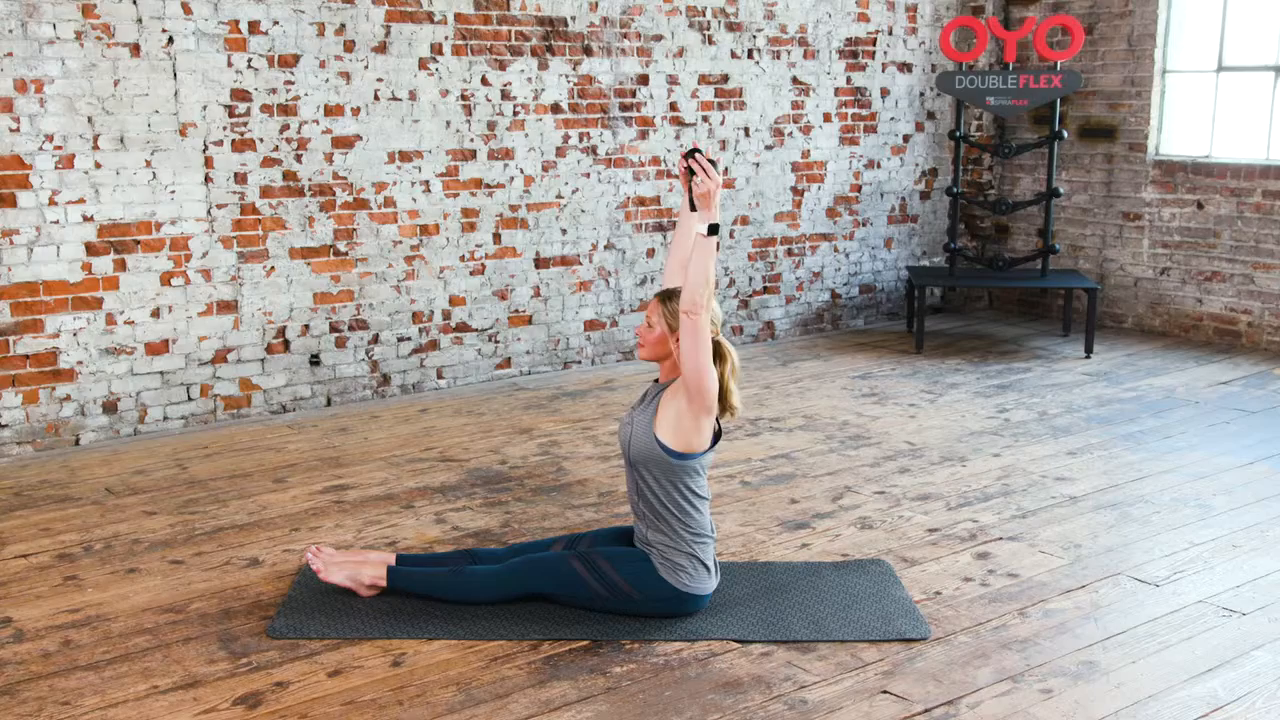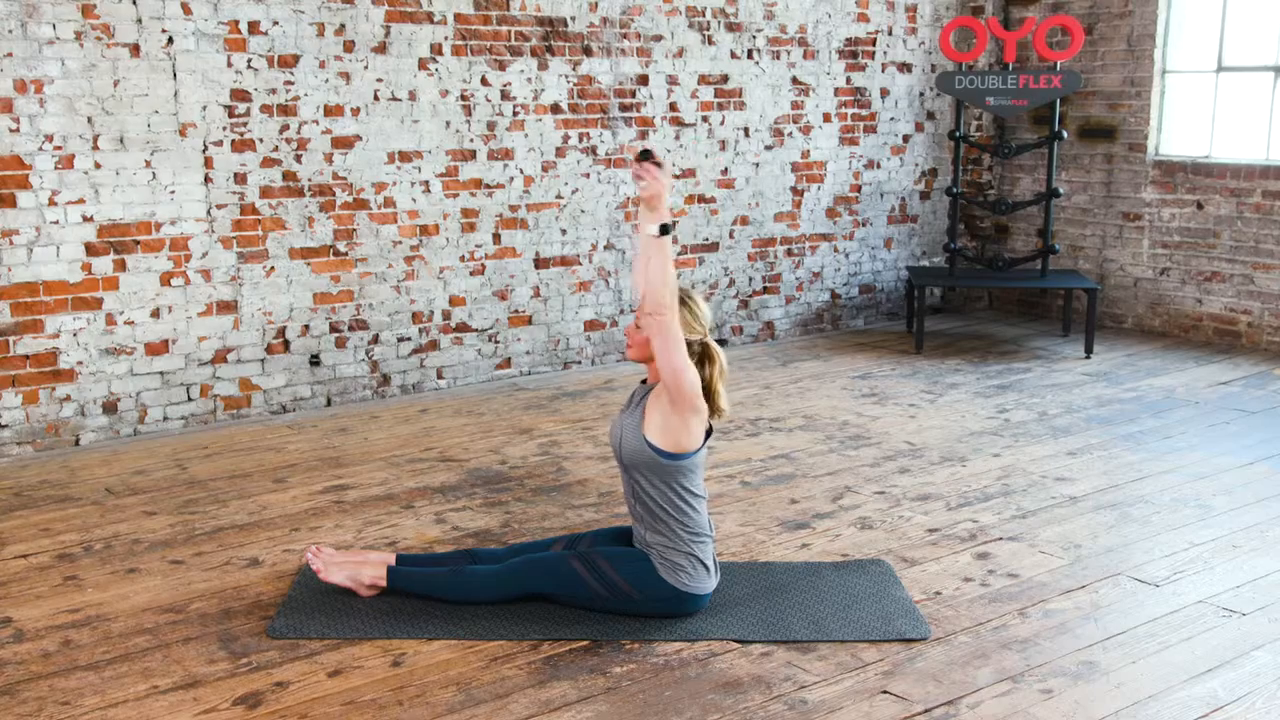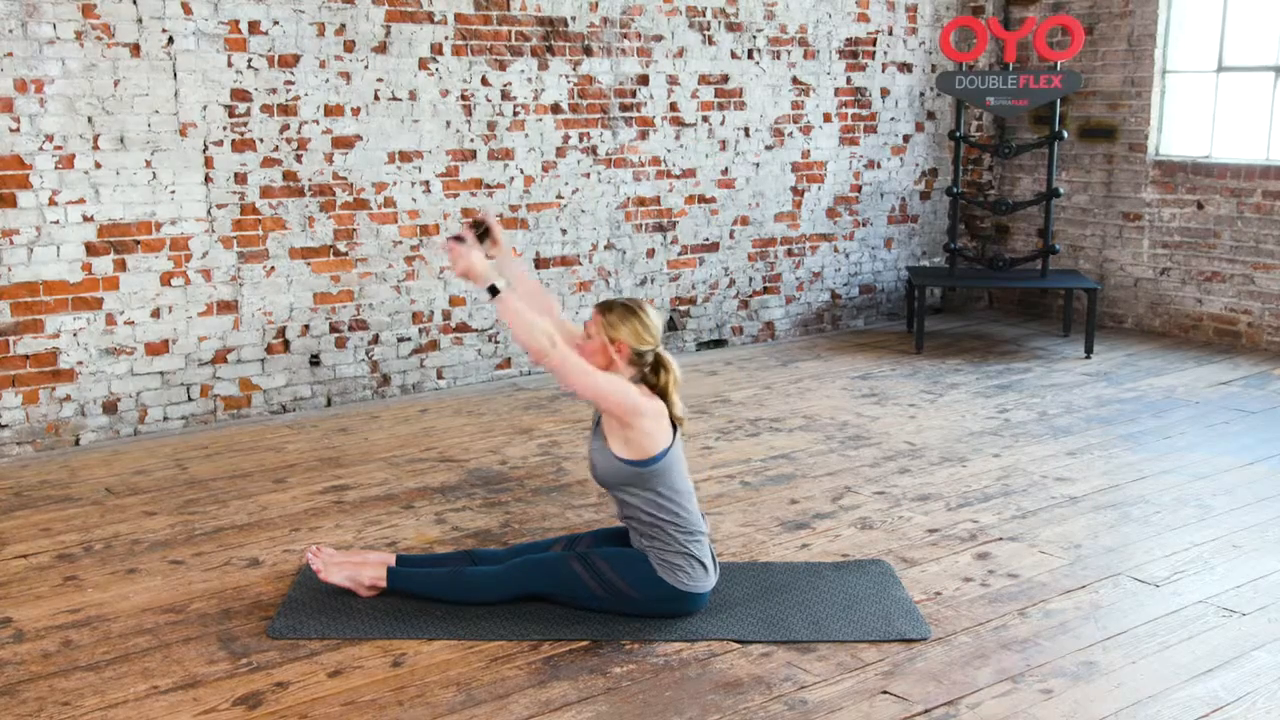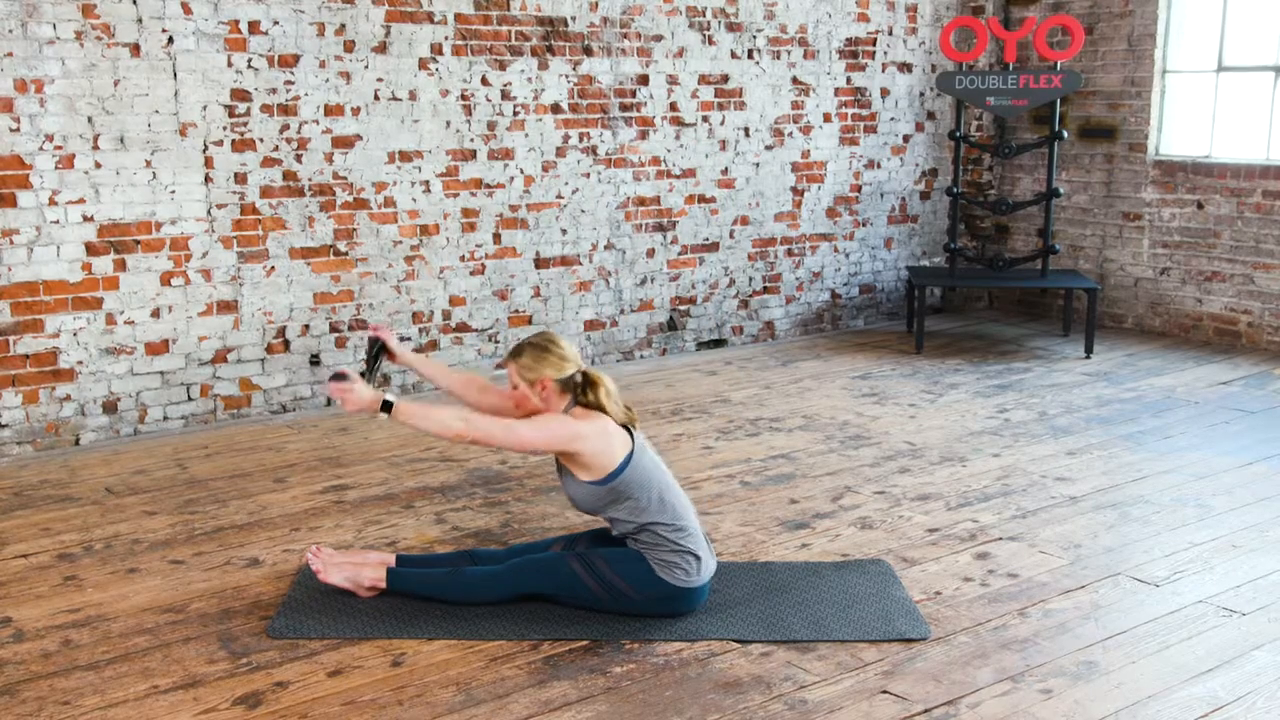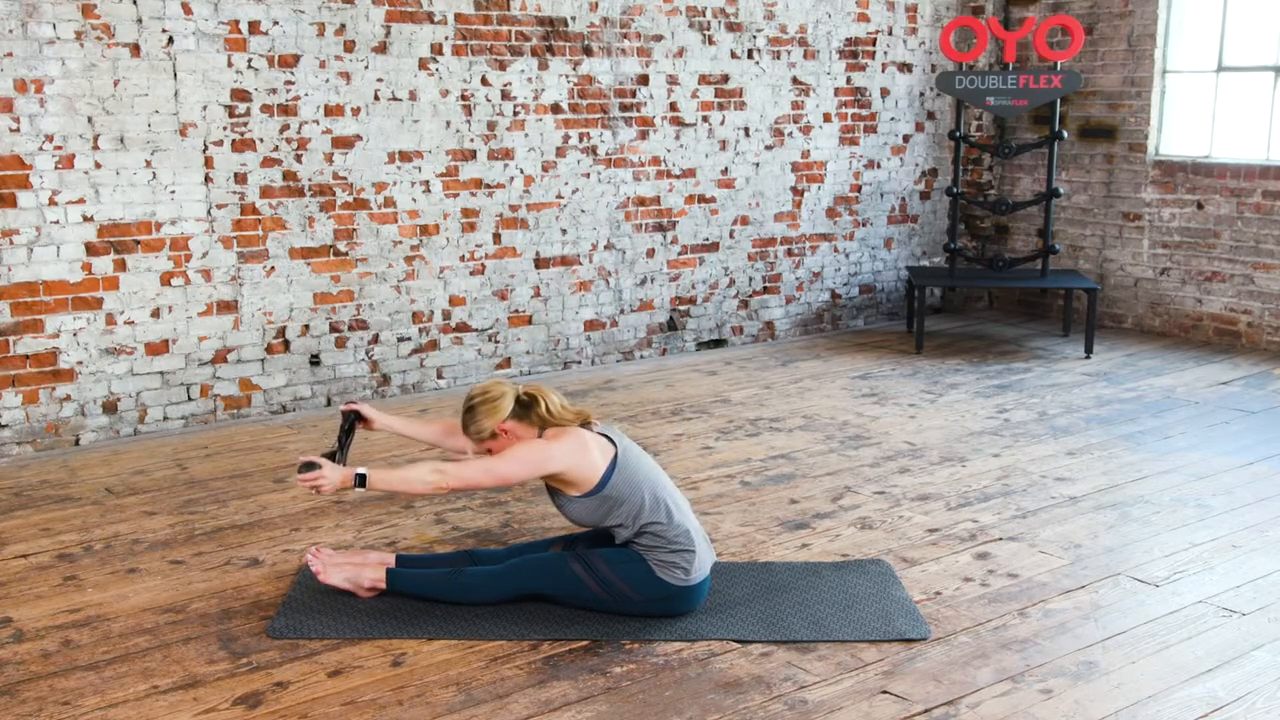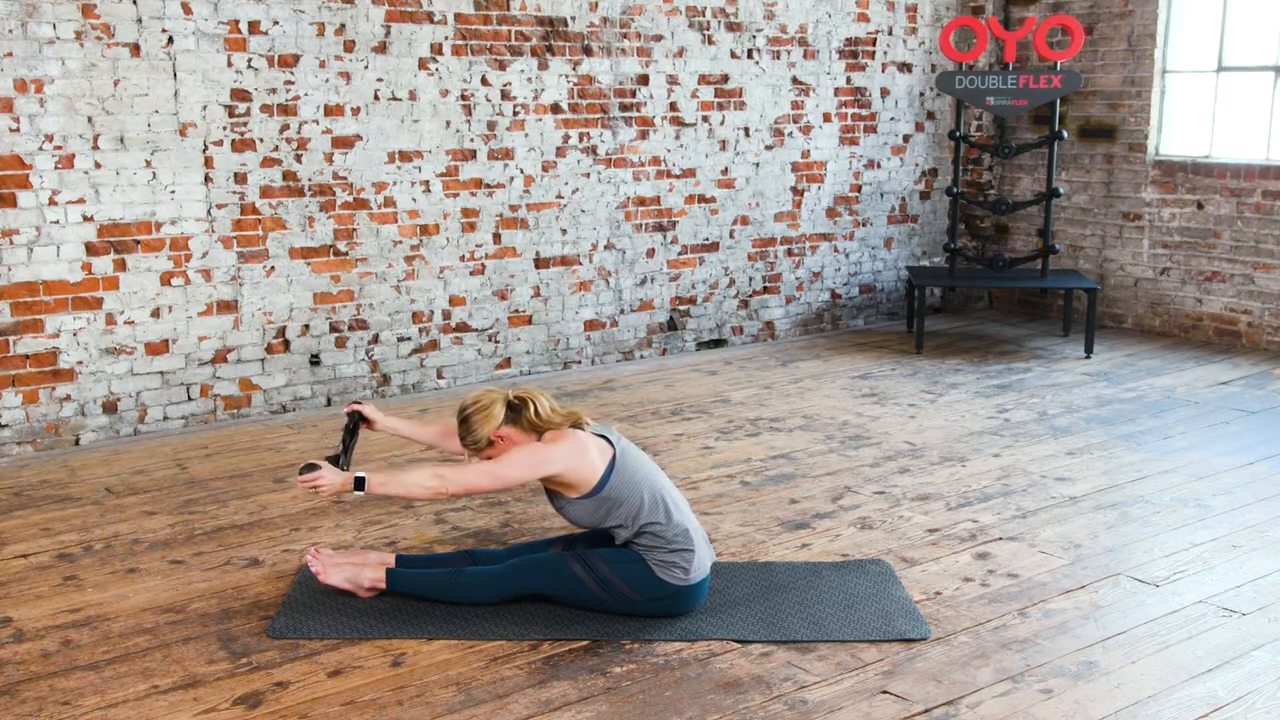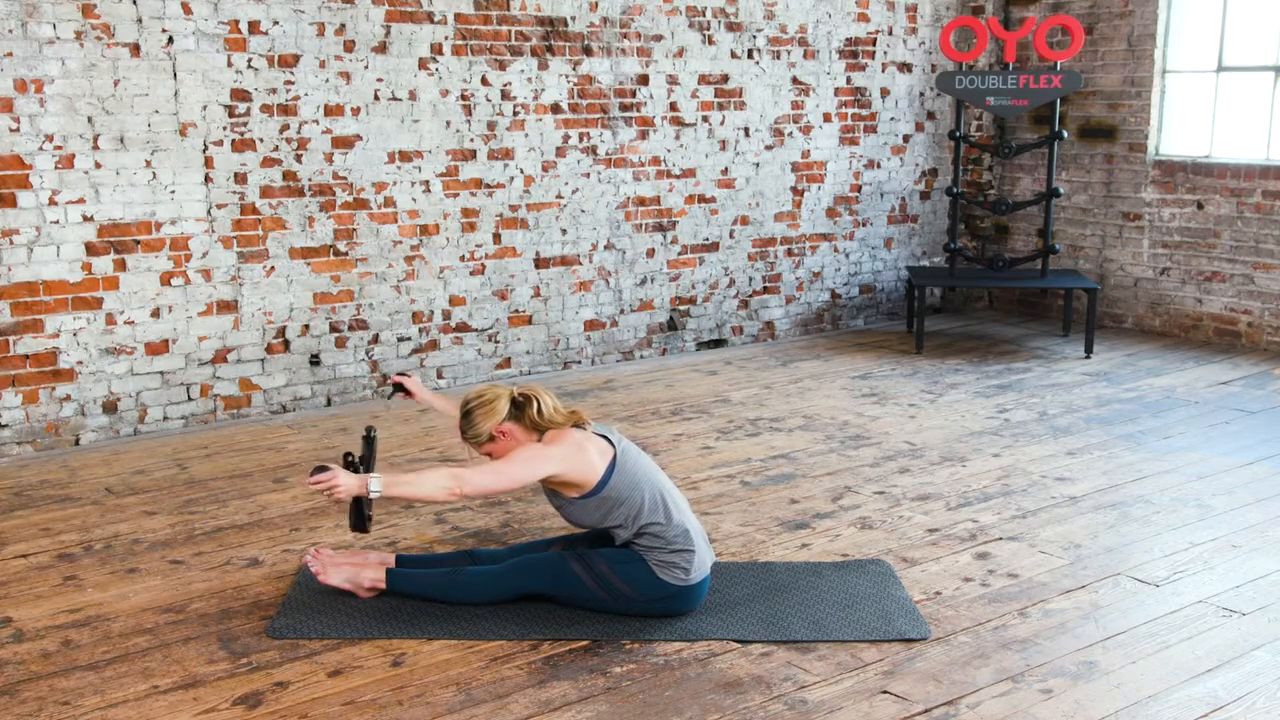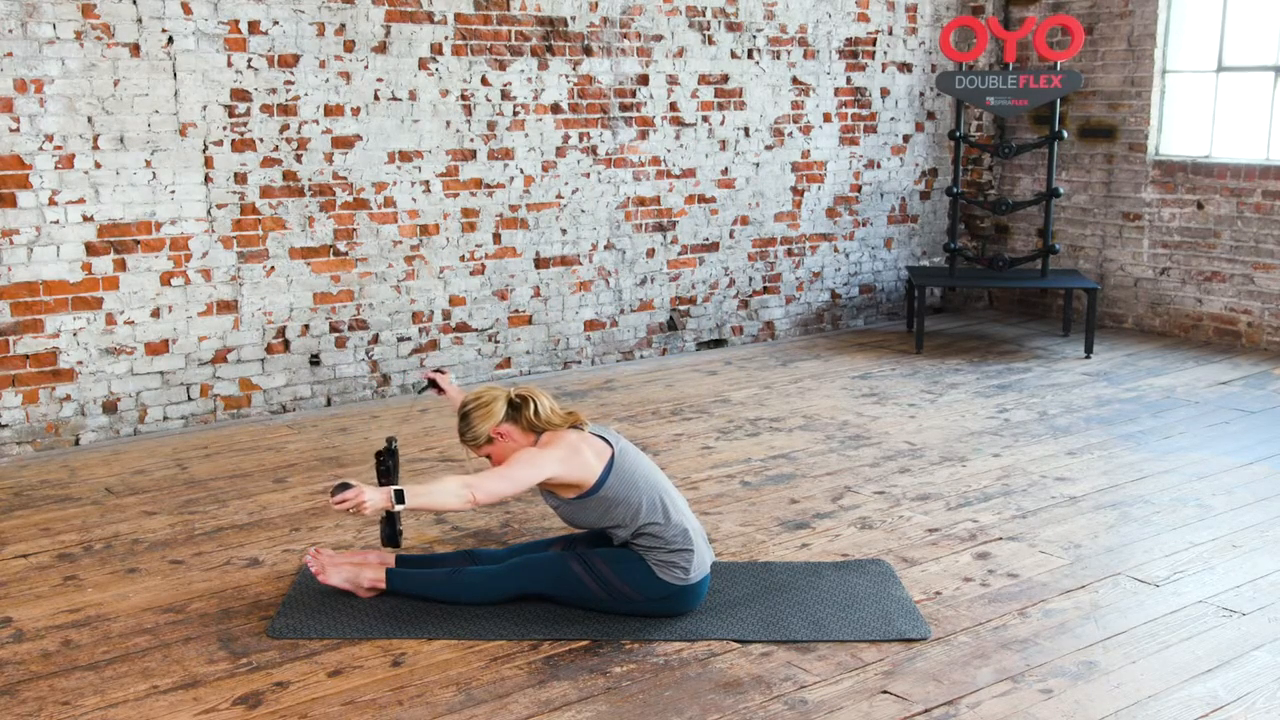
dt=0.5s
person 1, frame 1
left shoulder: (693, 401)
right shoulder: (670, 384)
left elbow: (696, 311)
right elbow: (676, 285)
left wrist: (707, 219)
right wrist: (688, 207)
left hip: (674, 579)
right hip: (654, 546)
left knee: (525, 576)
right knee: (515, 555)
left ankle: (379, 577)
right ankle: (384, 560)
person 1, frame 2
left shoulder: (682, 401)
right shoulder: (657, 386)
left elbow: (662, 311)
right elbow: (650, 291)
left wrist: (659, 219)
right wrist: (650, 212)
left hip: (675, 580)
right hip: (654, 548)
left knee: (528, 575)
right knee: (516, 555)
left ankle: (378, 578)
right ankle: (383, 562)
person 1, frame 3
left shoulder: (633, 405)
right shoulder: (623, 386)
left elbow: (547, 348)
right elbow: (551, 322)
left wrist: (487, 282)
right wrist: (504, 258)
left hip: (674, 580)
right hip: (653, 550)
left knee: (524, 577)
right knee: (511, 557)
left ankle: (378, 578)
right ankle: (385, 563)
person 1, frame 4
left shoulder: (577, 429)
right shoulder: (573, 407)
left elbow: (467, 428)
right elbow: (481, 394)
left wrist: (379, 403)
right wrist: (407, 357)
left hip: (672, 578)
right hip: (654, 549)
left knee: (524, 576)
right knee: (510, 557)
left ankle: (378, 577)
right ankle: (385, 561)
person 1, frame 5
left shoulder: (556, 448)
right shoulder: (555, 426)
left elbow: (444, 478)
right elbow: (455, 435)
left wrist: (351, 477)
right wrist: (382, 420)
left hip: (671, 578)
right hip: (653, 549)
left knee: (523, 576)
right knee: (508, 557)
left ankle: (378, 578)
right ankle: (383, 563)
person 1, frame 6
left shoulder: (554, 452)
right shoulder: (553, 429)
left elbow: (444, 482)
right elbow: (455, 437)
left wrist: (351, 481)
right wrist: (385, 422)
left hip: (669, 578)
right hip: (651, 549)
left knee: (521, 577)
right knee: (502, 558)
left ankle: (377, 578)
right ankle: (384, 563)
person 1, frame 7
left shoulder: (556, 451)
right shoulder: (559, 430)
left elbow: (457, 484)
right elbow: (486, 419)
left wrist: (362, 483)
right wrist: (426, 396)
left hip: (670, 579)
right hip: (656, 550)
left knee: (521, 577)
right knee: (507, 557)
left ankle: (375, 578)
right ankle: (386, 562)
person 1, frame 8
left shoulder: (554, 454)
right shoulder: (559, 432)
left elbow: (471, 492)
right elbow: (491, 416)
left wrist: (384, 496)
right wrist: (454, 393)
left hip: (670, 578)
right hip: (656, 551)
left knee: (523, 576)
right knee: (506, 557)
left ankle: (376, 579)
right ankle: (386, 561)
